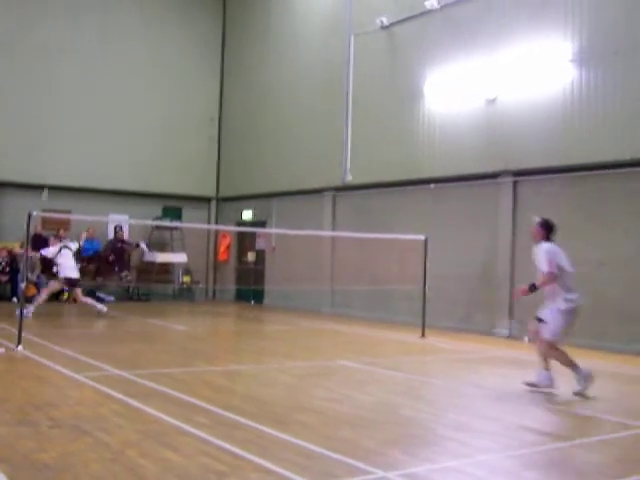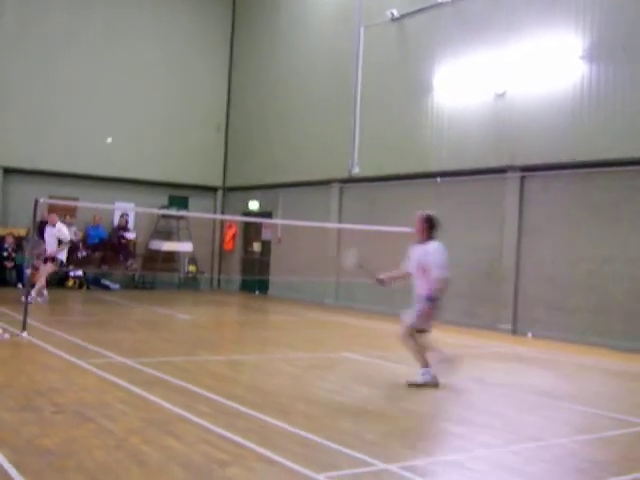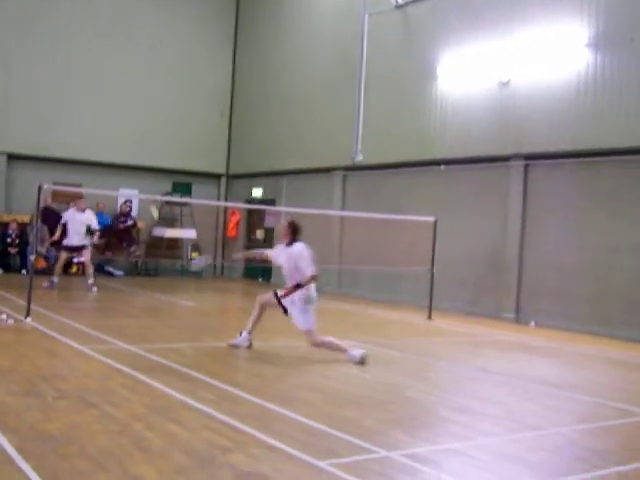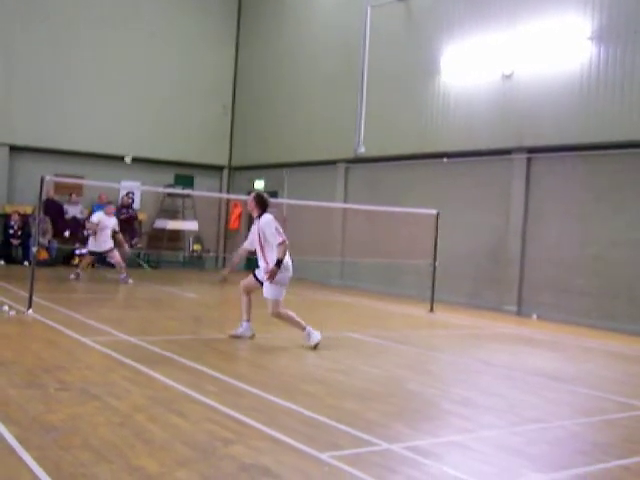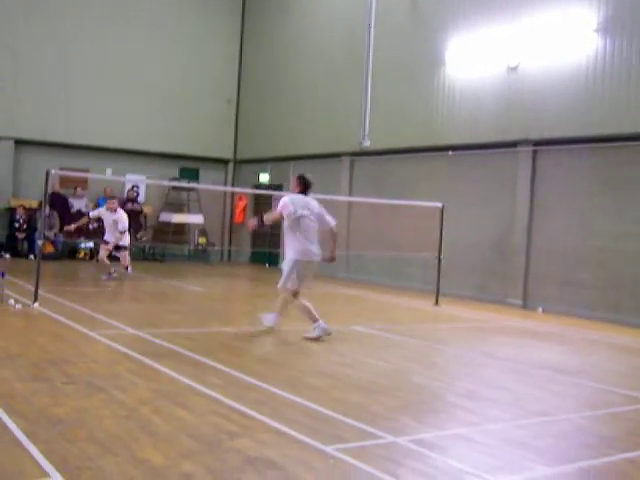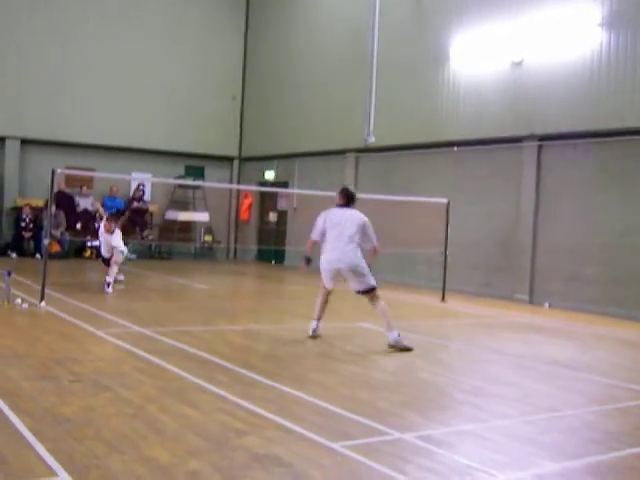
dt=0.4s
person 1, frame 1
left shoulder: (542, 249)
right shoulder: (551, 249)
left elbow: (550, 275)
left wrist: (531, 288)
left hip: (563, 304)
right hip: (558, 302)
left knee: (547, 346)
right knee: (534, 331)
left ankle: (582, 374)
right ankle: (545, 377)
person 1, frame 2
left shoulder: (434, 250)
right shoulder: (416, 248)
left elbow: (443, 279)
right elbow: (408, 271)
left wrist: (430, 301)
right wrist: (386, 278)
left hip: (427, 300)
right hip: (422, 299)
left knee: (406, 334)
right knee: (409, 334)
left ankle: (427, 374)
person 1, frame 3
left shoulder: (299, 250)
right shoulder: (283, 248)
left elbow: (312, 276)
right elbow: (267, 254)
left wrist: (295, 287)
right wrist: (246, 254)
left hip: (302, 298)
right hip: (291, 296)
left knee: (313, 340)
right knee: (261, 300)
left ankle: (352, 353)
right ankle: (245, 338)
person 1, frame 4
left shoulder: (266, 221)
right shoulder: (257, 225)
left elbow: (283, 243)
right elbow: (245, 249)
left wrist: (277, 266)
right wrist: (230, 267)
left hip: (277, 269)
right hip: (267, 268)
left knee: (275, 311)
right knee: (244, 286)
left ankle: (310, 332)
right ankle: (246, 328)
person 1, frame 5
left shoulder: (290, 199)
right shoulder: (316, 205)
left elbow: (279, 214)
right elbow: (333, 228)
left wrist: (260, 221)
right wrist: (332, 251)
left hip: (297, 253)
right hip: (313, 253)
left knee: (293, 293)
right knee: (286, 287)
left ankle: (319, 326)
right ankle: (274, 317)
person 1, frame 6
left shoulder: (326, 215)
right shoulder: (361, 218)
left elbow: (313, 240)
right elbow: (374, 248)
left wrist: (307, 259)
right wrist: (366, 264)
left hip: (329, 261)
right hip: (352, 261)
left knee: (326, 290)
right knee: (375, 299)
left ankle: (314, 326)
right ankle: (393, 337)
